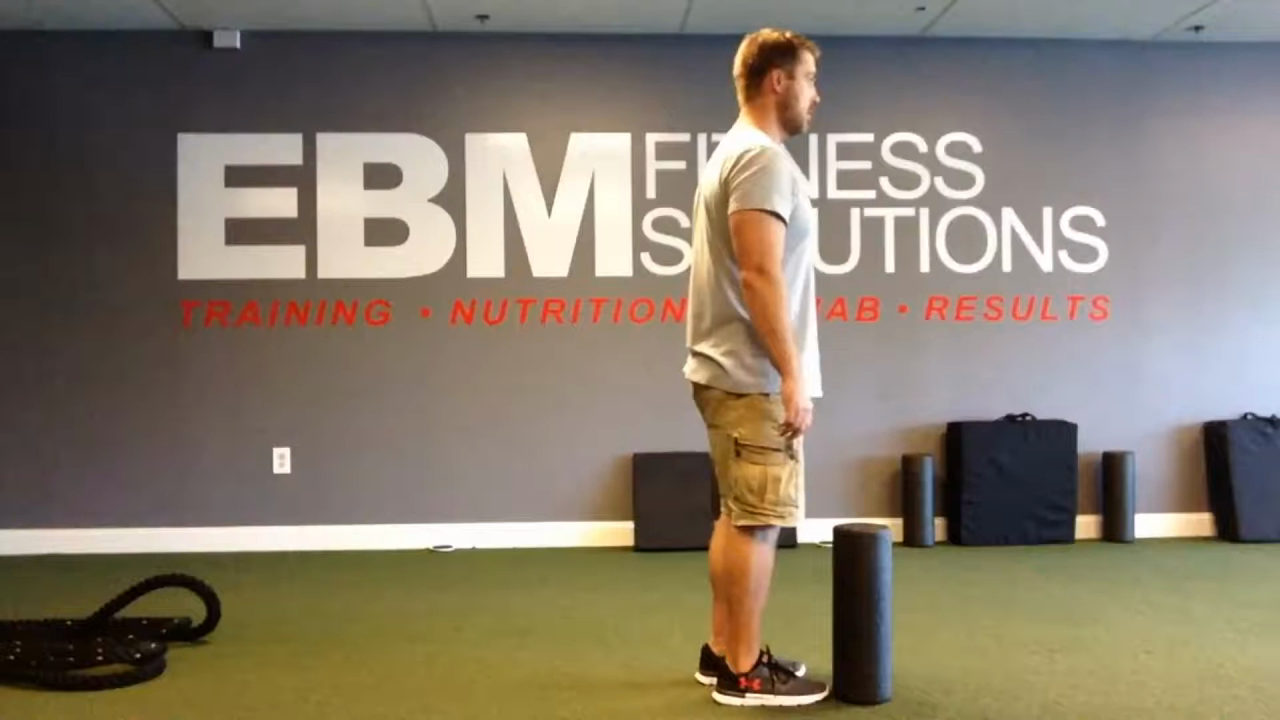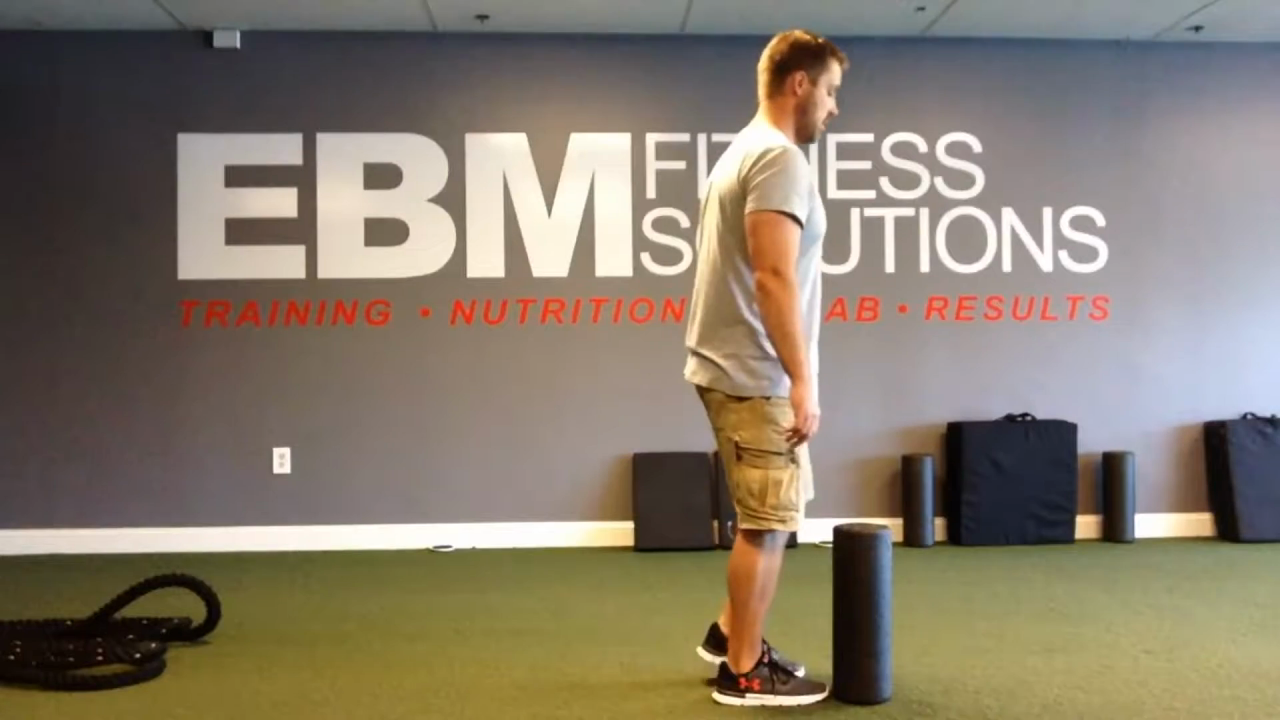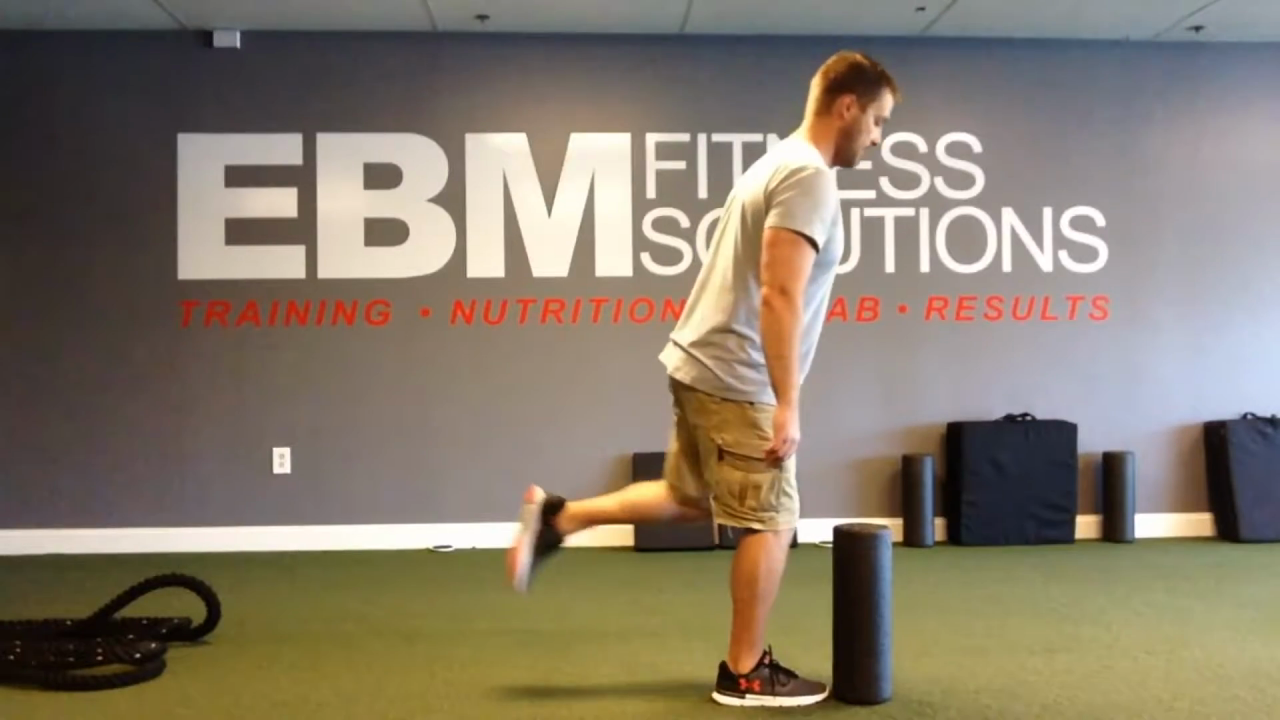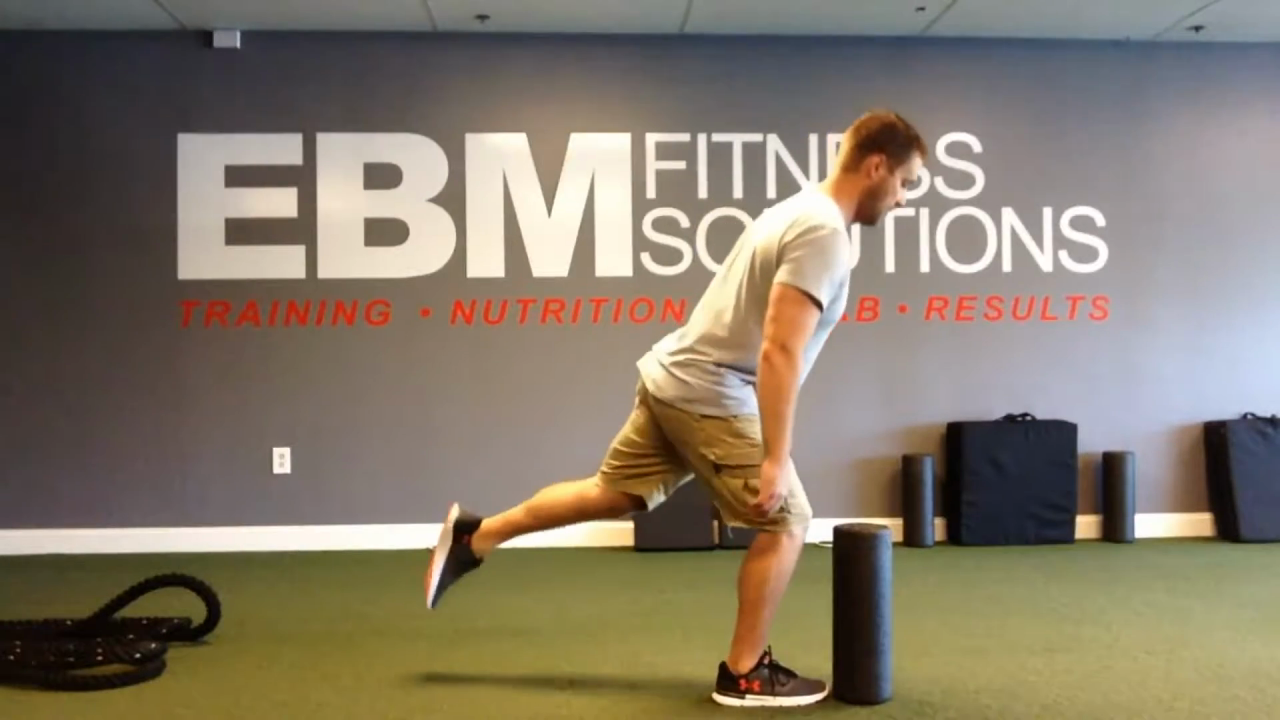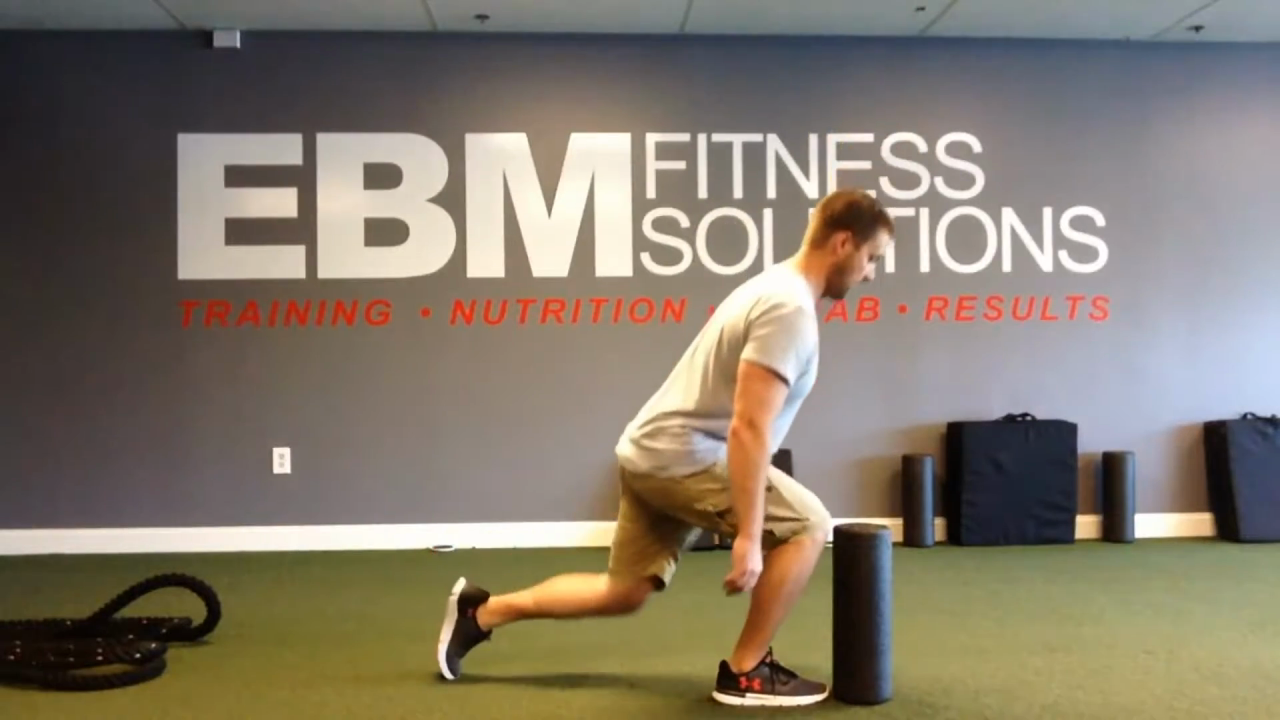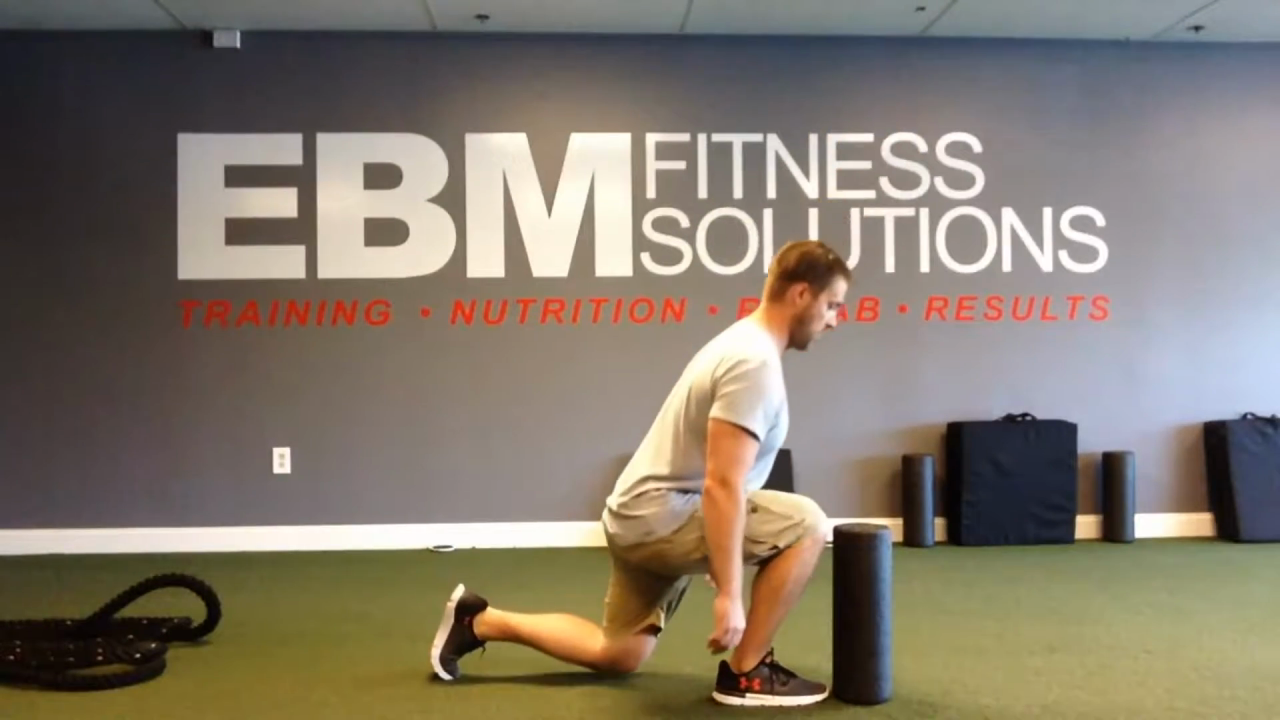
dt=0.5s
person 1, frame 1
left shoulder: (736, 154)
right shoulder: (761, 157)
right elbow: (759, 277)
right wrist: (792, 375)
left hip: (729, 370)
right hip: (753, 376)
left knee: (738, 516)
right knee: (758, 519)
left ankle: (724, 649)
right ankle: (745, 671)
person 1, frame 2
left shoulder: (744, 152)
right shoulder: (778, 157)
right elbow: (773, 278)
right wrist: (802, 382)
left hip: (736, 366)
right hip: (753, 374)
left knee: (772, 507)
right knee: (770, 518)
left ankle: (733, 632)
right ankle: (743, 671)
person 1, frame 3
left shoulder: (779, 163)
right shoulder: (809, 176)
right elbow: (779, 297)
left wrist: (776, 395)
right wrist: (787, 405)
left hip: (703, 363)
right hip: (733, 375)
left knee: (690, 496)
right knee: (768, 519)
left ankle: (558, 519)
right ankle: (746, 673)
person 1, frame 4
left shoulder: (802, 210)
right shoulder: (825, 233)
right elbow: (780, 353)
right wrist: (775, 460)
left hip: (672, 379)
right hip: (708, 394)
left knee: (608, 495)
right knee: (786, 521)
left ankle: (471, 540)
right ankle: (746, 674)
person 1, frame 5
left shoulder: (775, 286)
right shoulder: (789, 308)
right elbow: (748, 428)
right wrist: (748, 537)
left hip: (650, 453)
right hip: (680, 457)
left knee: (623, 593)
right knee: (807, 527)
left ankle: (479, 613)
right ankle: (746, 672)
person 1, frame 6
left shoulder: (741, 344)
right shoulder: (753, 363)
right elbow: (724, 487)
right wrist: (729, 595)
left hip: (641, 517)
right hip: (662, 518)
left knee: (619, 654)
right knee: (806, 526)
left ankle: (477, 619)
right ankle: (746, 673)
